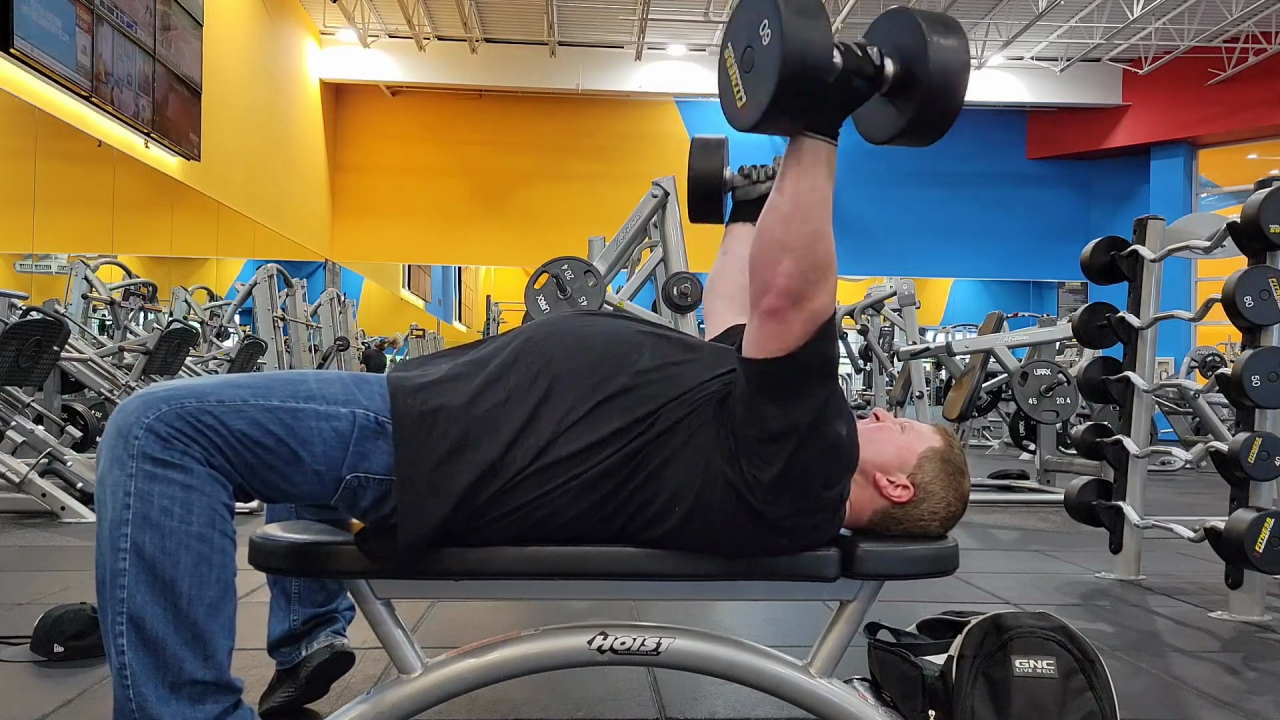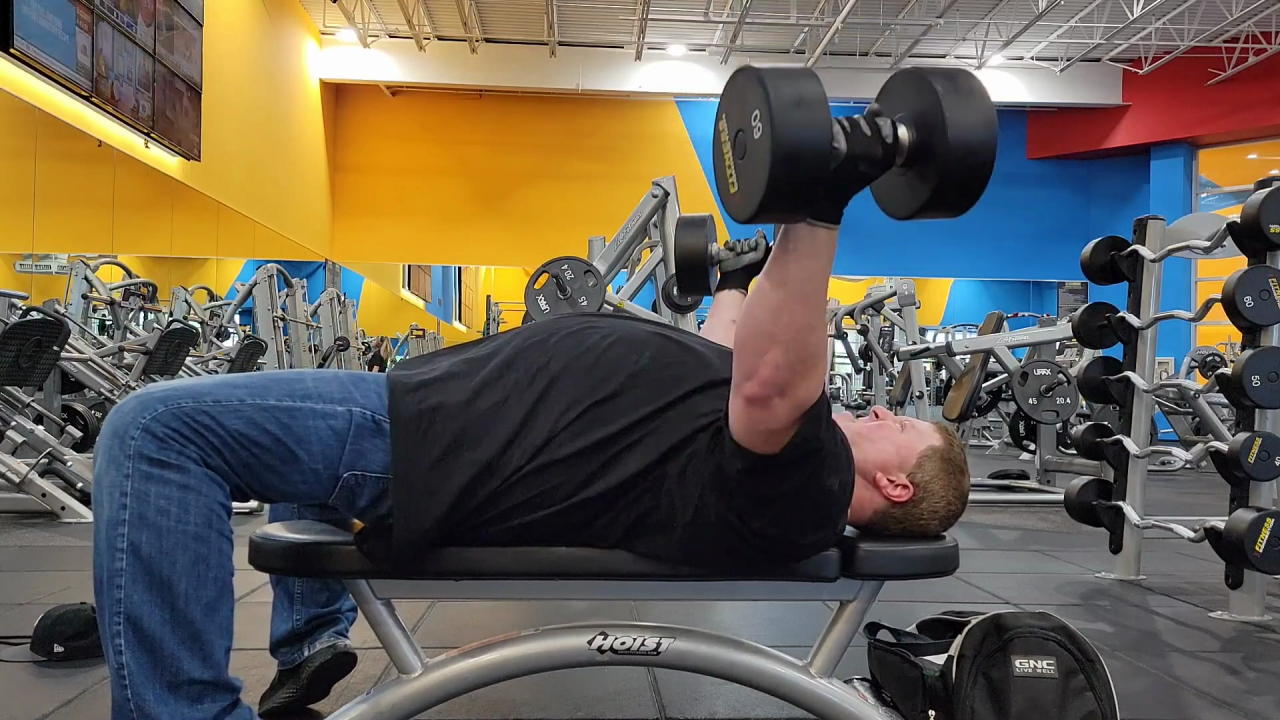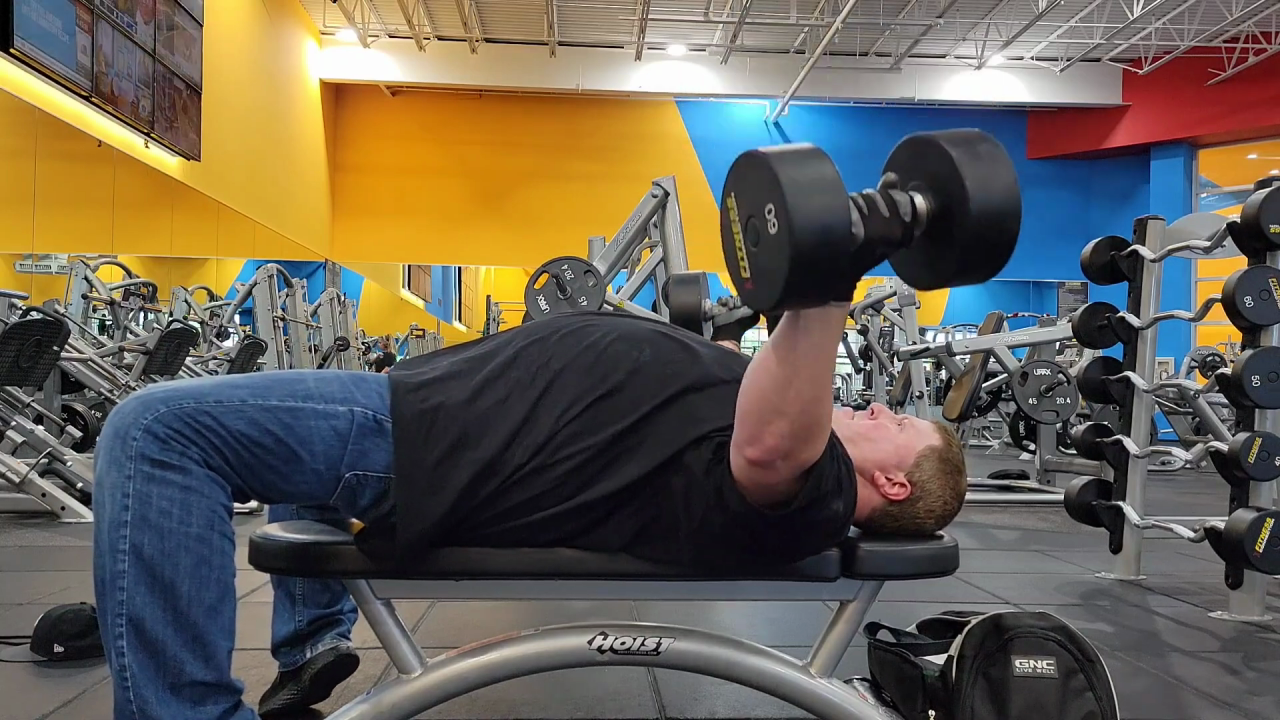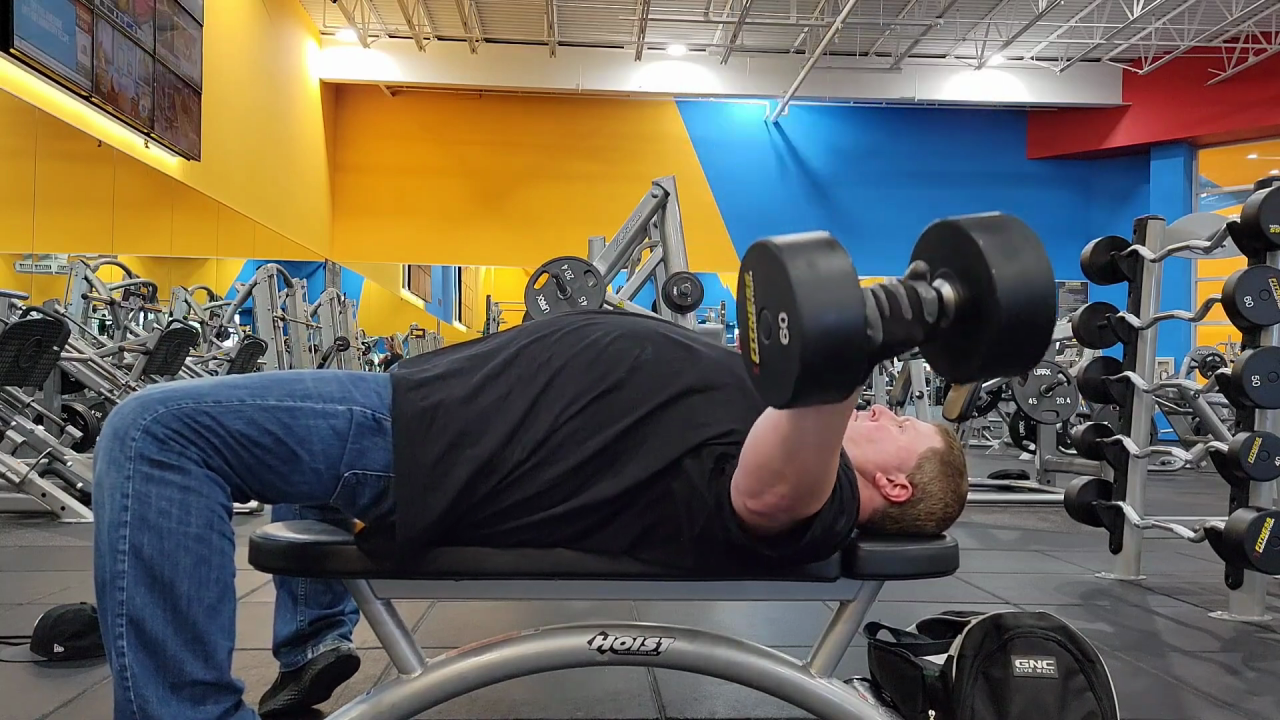
dt=0.5s
person 1, frame 1
left shoulder: (798, 474)
right shoulder: (786, 434)
left elbow: (789, 301)
right elbow: (737, 324)
left wrist: (816, 130)
right wrist: (745, 215)
left hip: (427, 448)
left knee: (160, 428)
right knee: (288, 407)
person 1, frame 2
left shoulder: (803, 487)
right shoulder: (798, 444)
left elbow: (767, 385)
right elbow: (718, 373)
left wrist: (821, 207)
right wrist: (736, 280)
left knee: (156, 429)
right knee: (292, 404)
right ankle: (310, 648)
person 1, frame 3
left shoulder: (812, 490)
right shoulder: (810, 431)
left elbow: (767, 446)
left wrist: (827, 288)
right wrist: (726, 339)
left knee: (152, 435)
right knee: (285, 420)
right ankle: (313, 649)
person 1, frame 4
left shoulder: (814, 492)
right shoulder: (779, 422)
left elbow: (766, 490)
left knee: (156, 430)
right knee: (294, 403)
right ankle: (313, 648)
